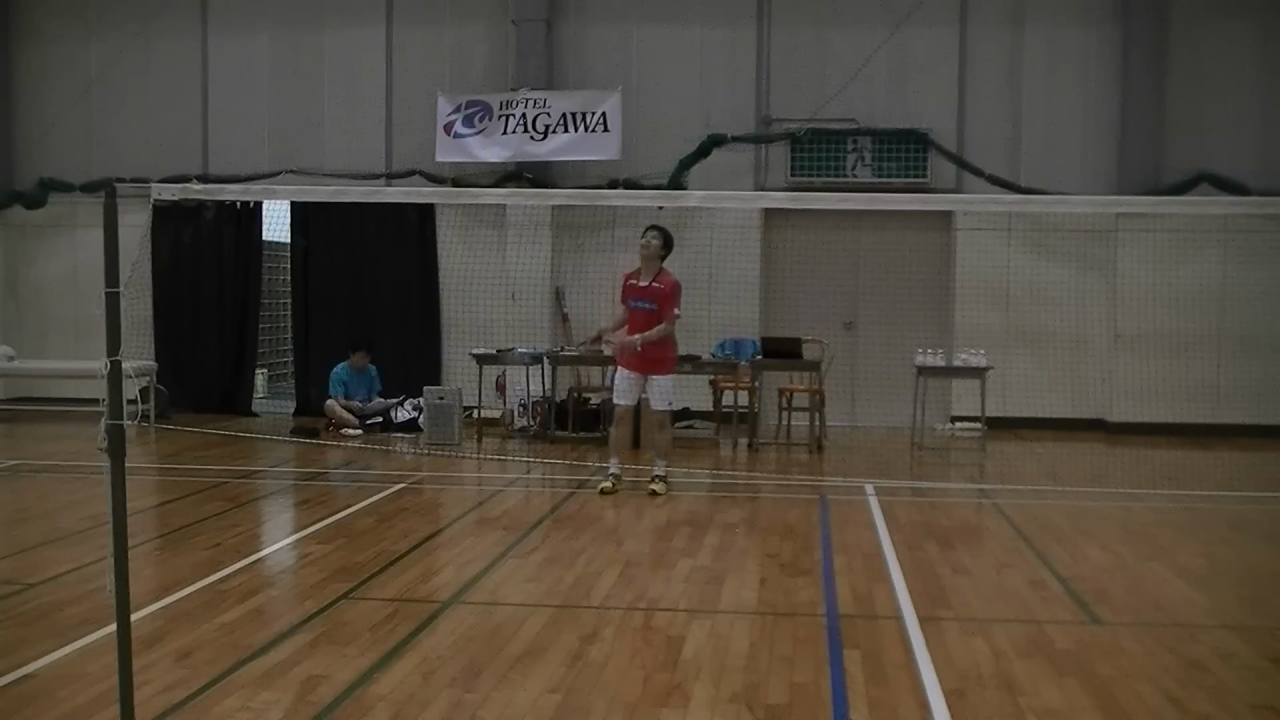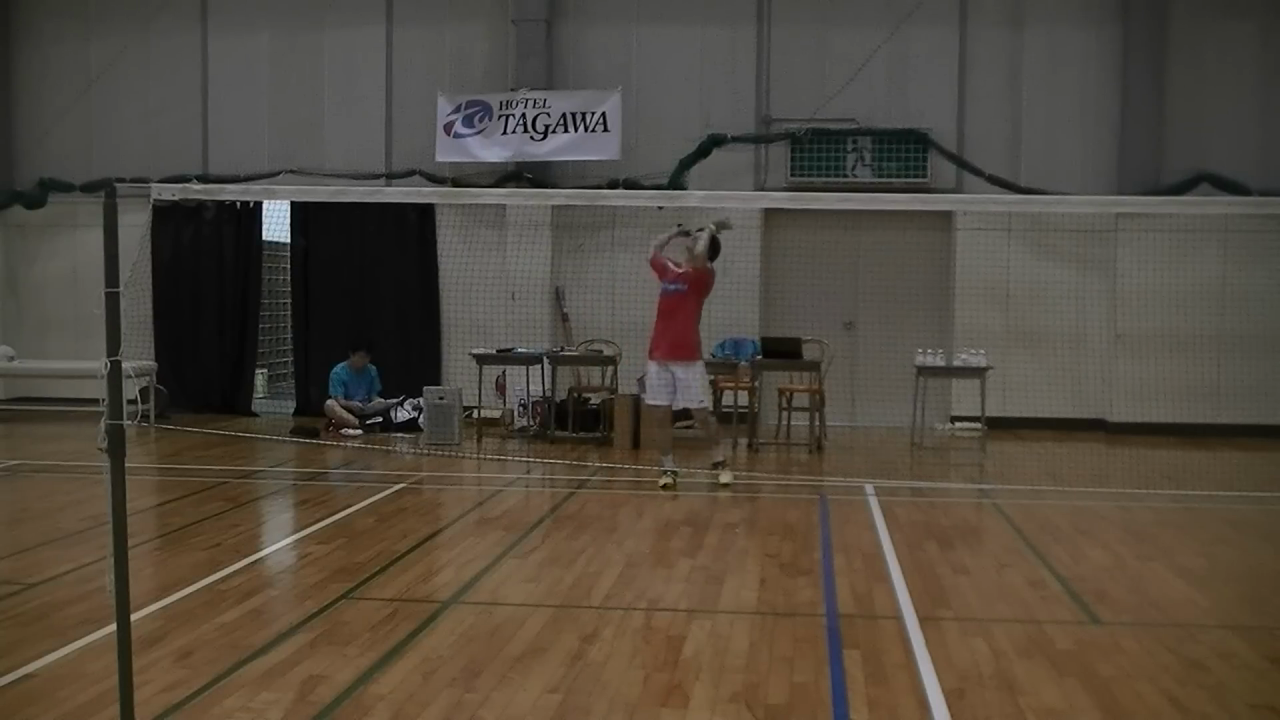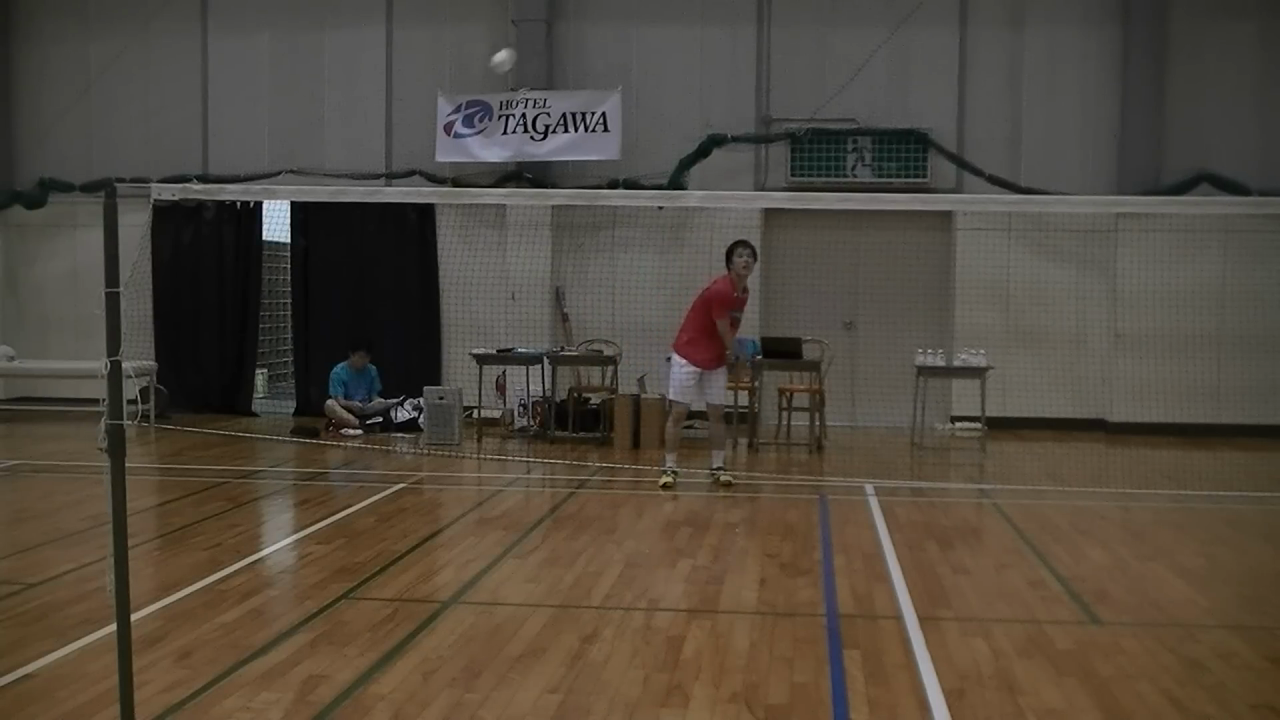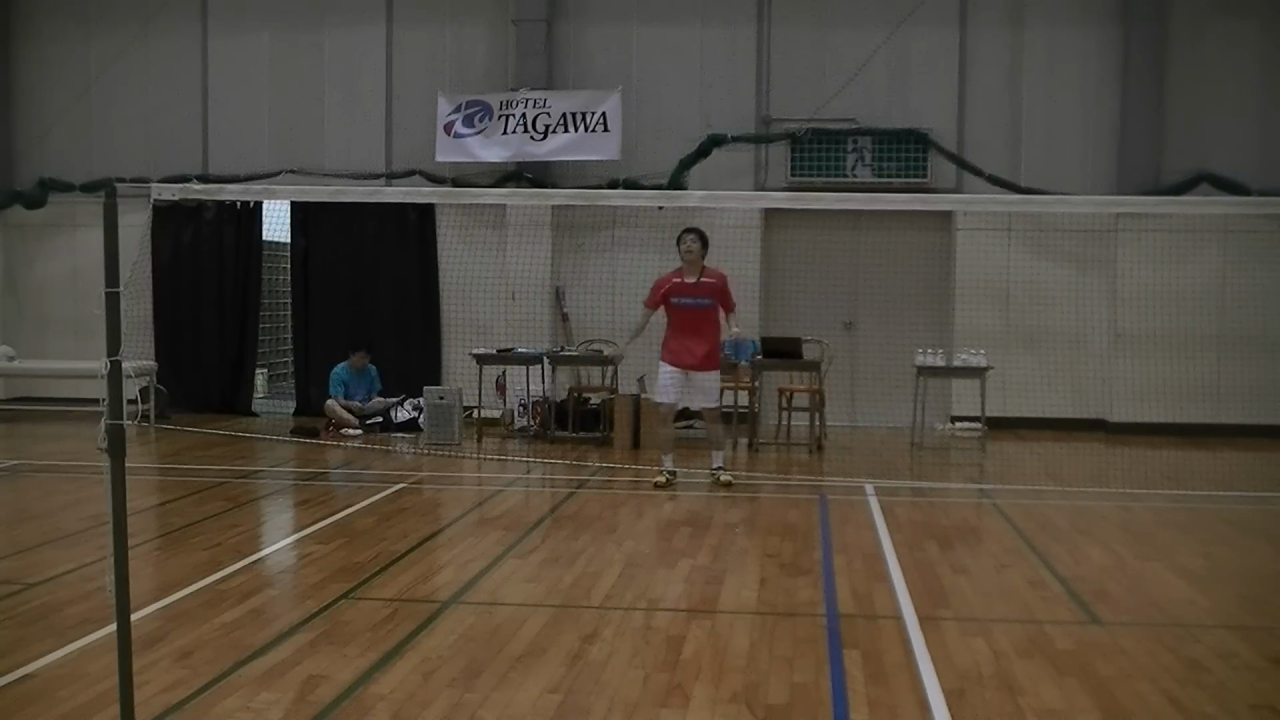
dt=0.7s
person 1, frame 1
left shoulder: (670, 285)
right shoulder: (629, 279)
left elbow: (668, 327)
left wrist: (637, 339)
right wrist: (605, 330)
left hip: (660, 362)
right hip: (629, 361)
left knee: (660, 419)
right knee: (620, 415)
left ankle: (659, 474)
right ankle: (613, 472)
person 1, frame 2
left shoulder: (703, 274)
right shoulder: (669, 268)
left elbow: (699, 254)
right elbow: (654, 251)
left wrist: (710, 230)
right wrist: (676, 232)
left hip: (688, 356)
right hip: (659, 354)
left knee: (702, 414)
right knee: (661, 416)
left ankle: (720, 462)
right ankle: (668, 468)
person 1, frame 3
left shoulder: (743, 291)
right shoulder: (721, 290)
right elbow: (724, 331)
left wrist: (730, 352)
right wrist: (736, 354)
left hip: (715, 360)
right hip: (688, 355)
left knee: (717, 413)
right knee: (678, 412)
left ankle: (718, 467)
right ankle: (669, 468)
person 1, frame 4
left shoulder: (718, 280)
right shoulder: (666, 283)
left elbow: (730, 310)
right elbow: (646, 316)
left wrist: (733, 329)
right wrist: (627, 344)
left hip: (706, 360)
right hip: (671, 359)
left knee: (712, 414)
right knee: (665, 413)
left ankle: (718, 467)
right ankle: (668, 468)
